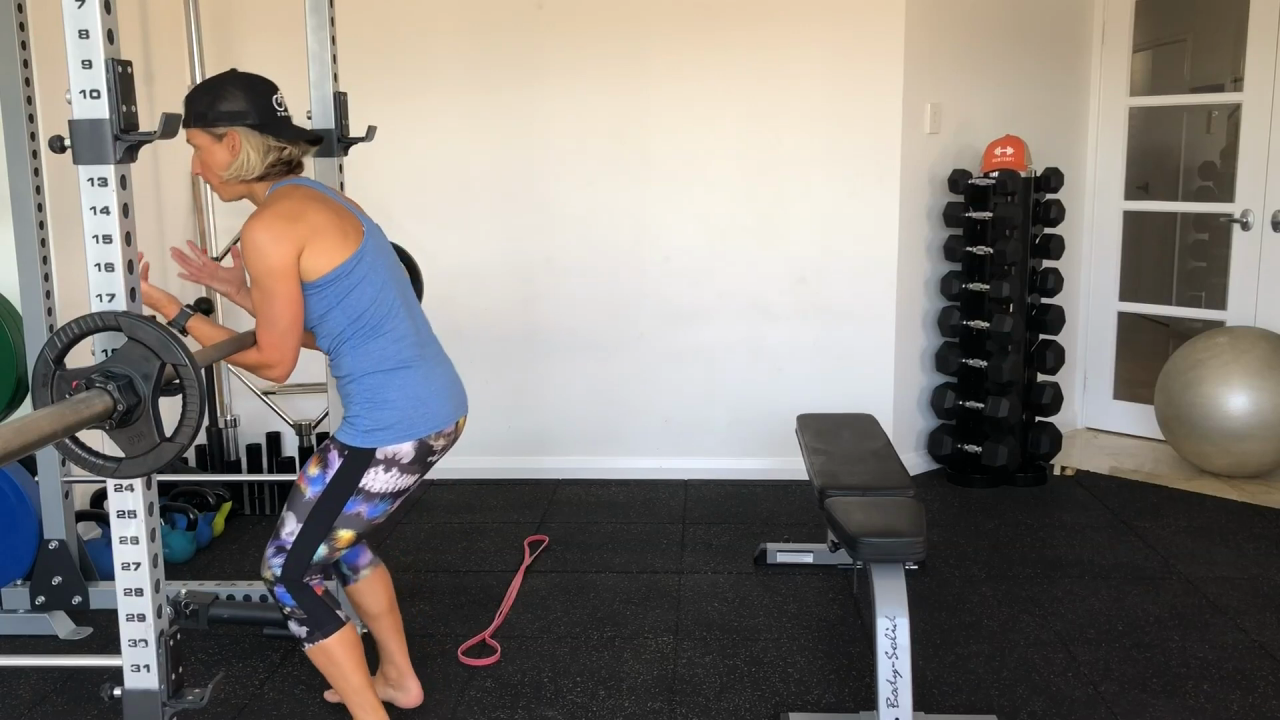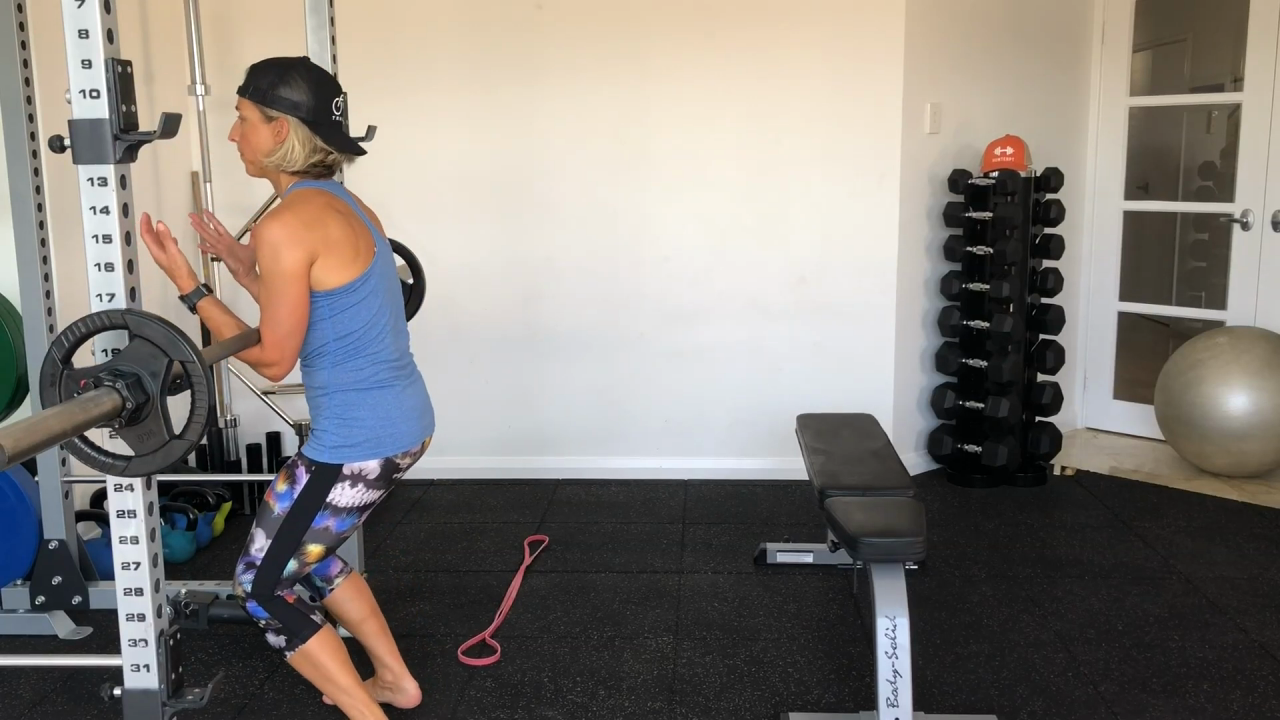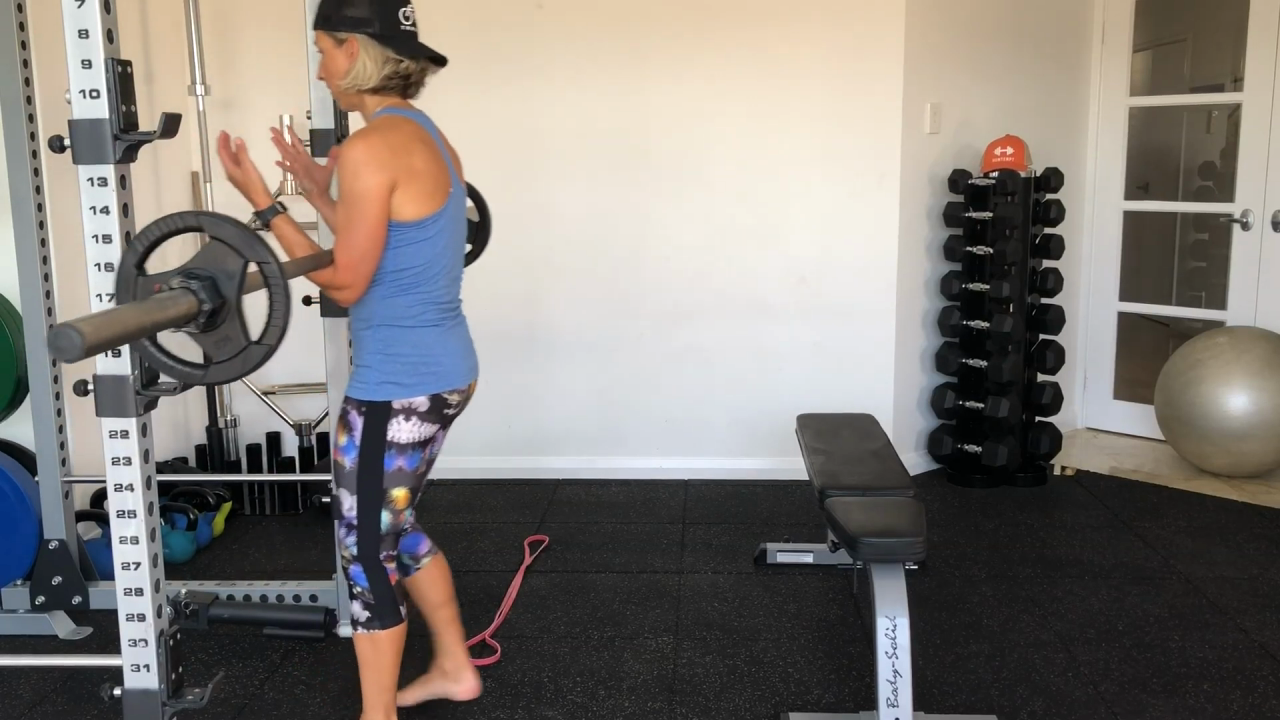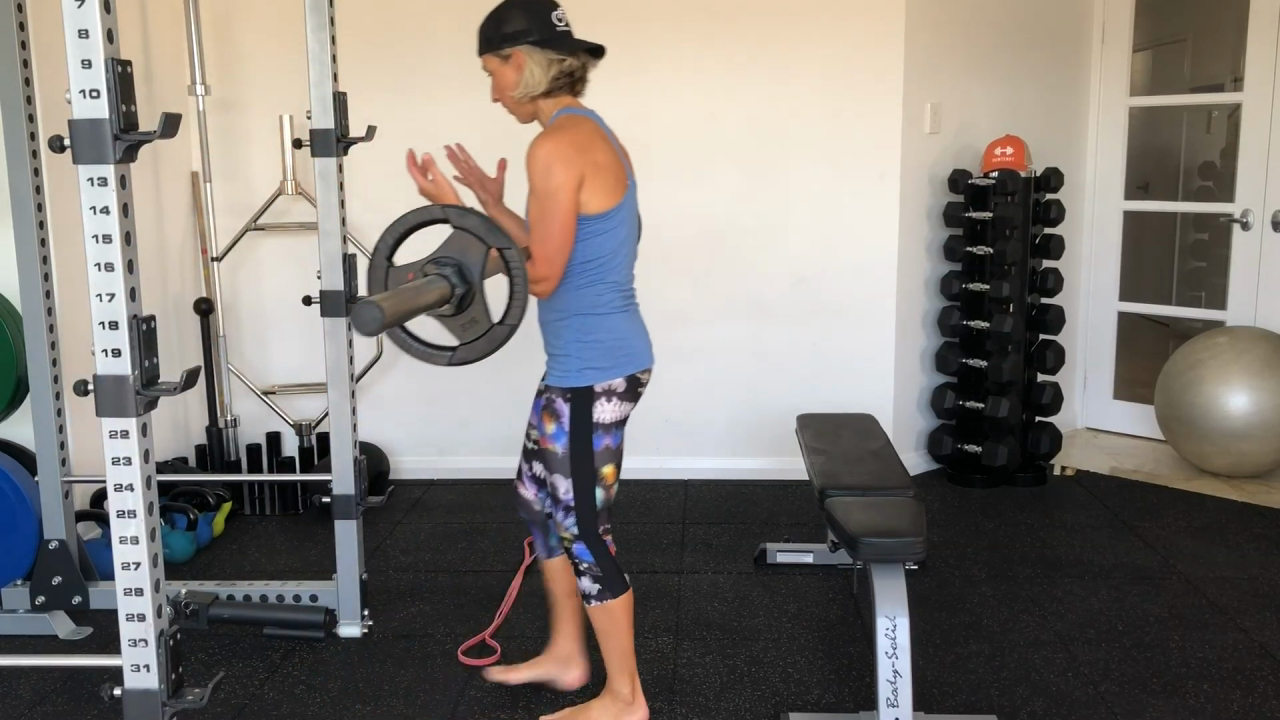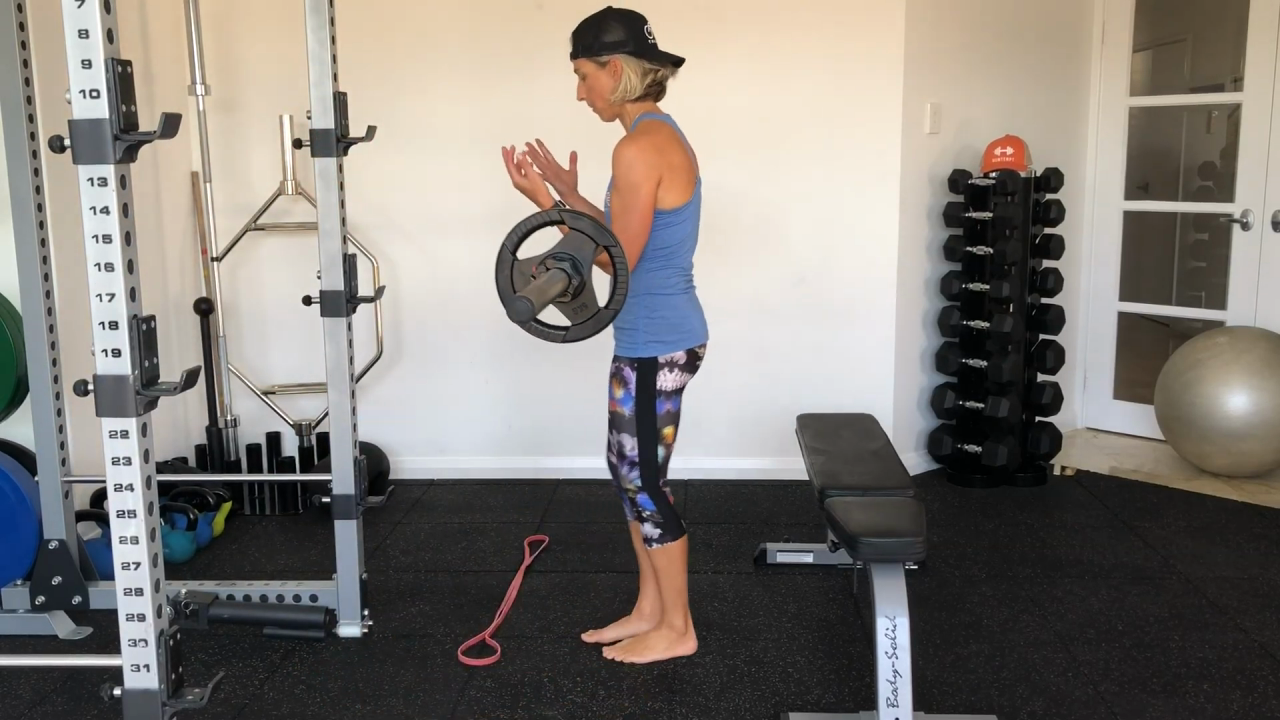
dt=1s
person 1, frame 1
left shoulder: (270, 226)
right shoulder: (318, 200)
left elbow: (275, 361)
left wrist: (169, 310)
right wrist: (239, 292)
left hip: (391, 426)
right hip: (433, 406)
left knee: (289, 572)
right knee: (331, 537)
person 1, frame 2
left shoulder: (287, 225)
right shoulder: (342, 205)
left elbow: (274, 358)
left wrist: (187, 284)
right wrist: (246, 271)
left hip: (358, 440)
right hip: (401, 421)
left knee: (261, 585)
right knee: (300, 550)
person 1, frame 3
left shoulder: (371, 148)
right shoulder: (425, 136)
left elbow: (346, 282)
left wrist: (262, 201)
right wrist: (320, 194)
left hip: (397, 384)
right hip: (444, 369)
left knee: (368, 553)
right knee: (391, 528)
person 1, frame 4
left shoulder: (556, 146)
right shoulder: (590, 133)
left elbow: (541, 276)
left wrist: (456, 212)
right wrist: (492, 205)
left hip: (593, 367)
right hip: (592, 357)
left knee: (581, 525)
right knee: (538, 493)
right ankle: (564, 654)
person 1, frame 5
left shoulder: (639, 147)
right shoulder: (660, 135)
left elbow: (620, 258)
left wrist: (543, 202)
right wrist: (569, 195)
left hip: (655, 342)
right hip: (658, 334)
left knee: (642, 482)
right knee: (631, 470)
left ankle: (676, 629)
right ankle: (652, 607)
